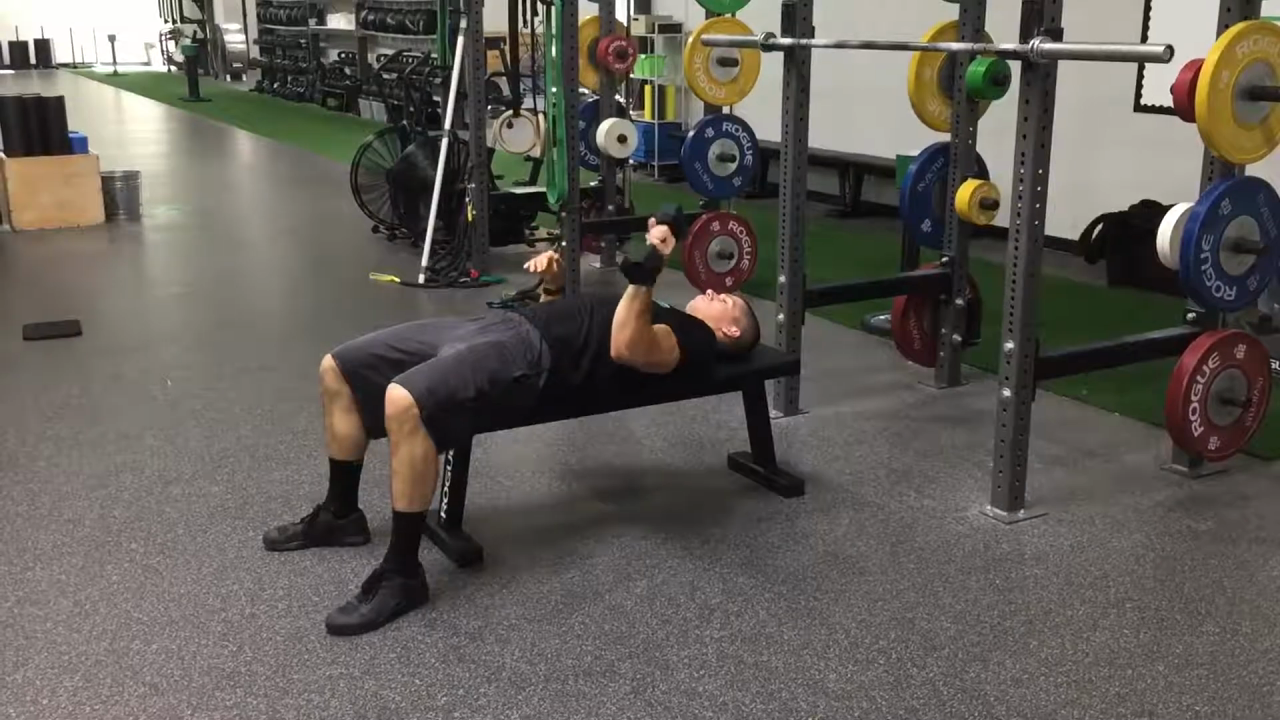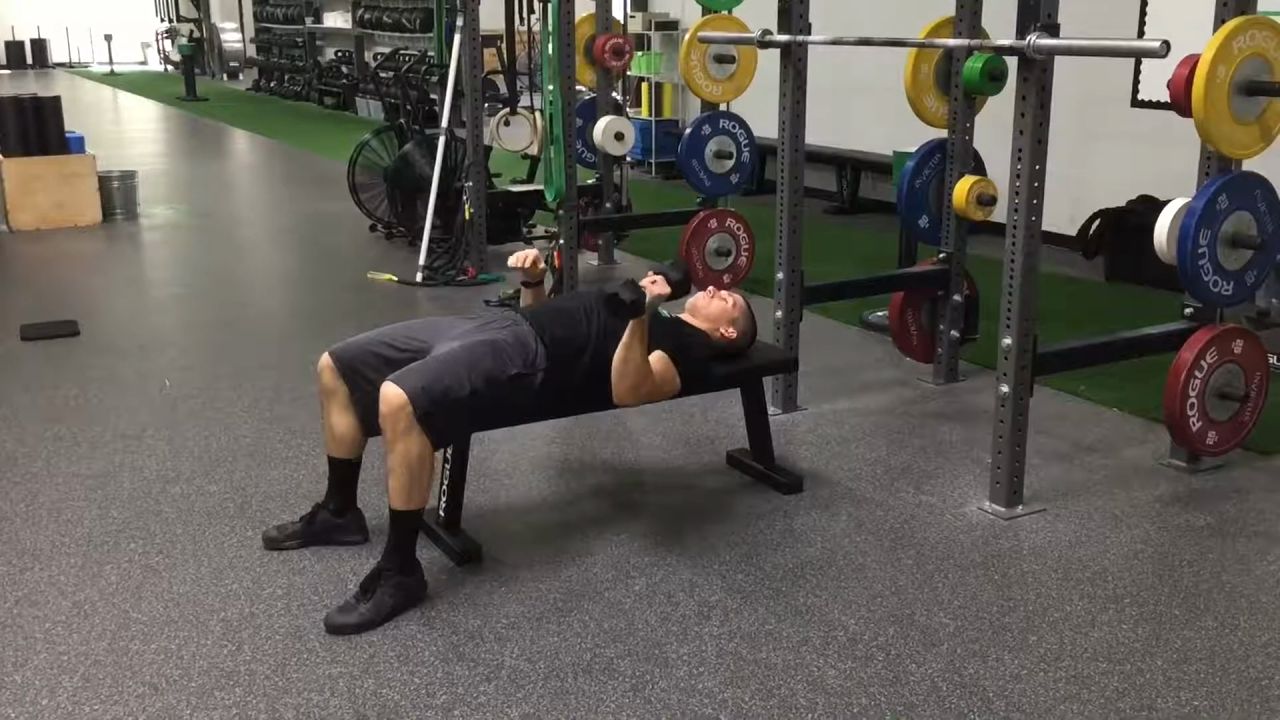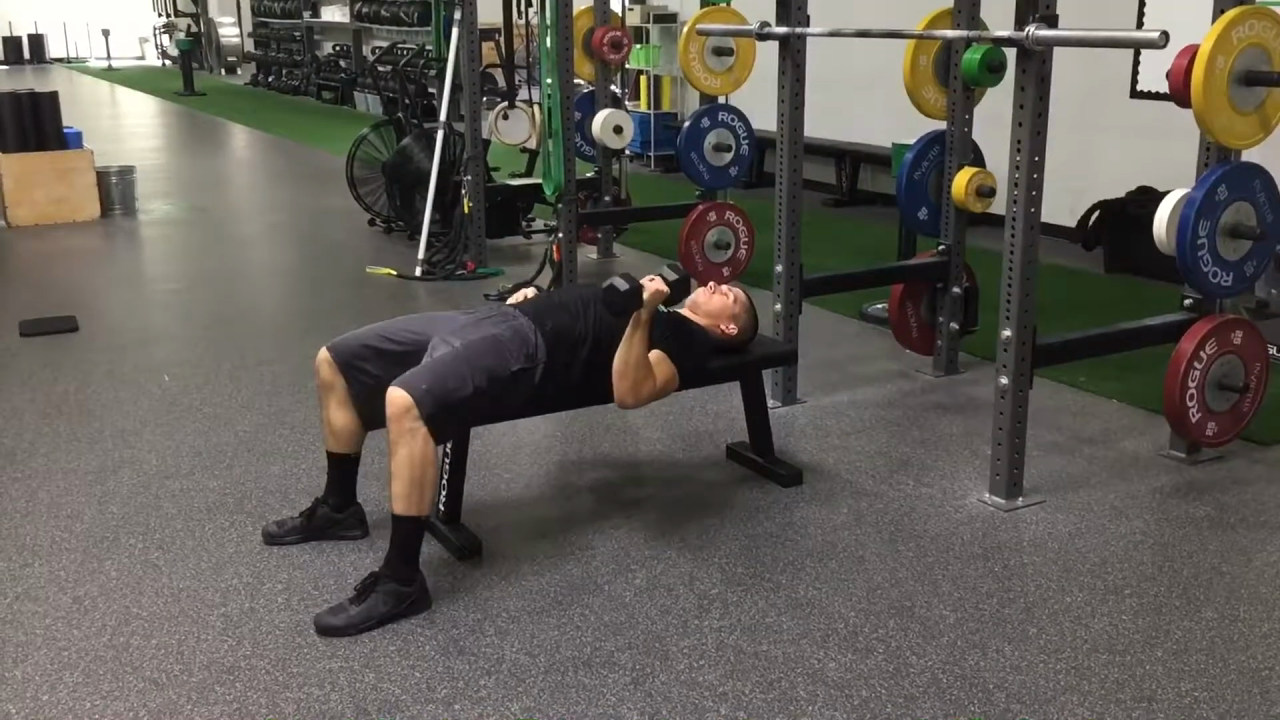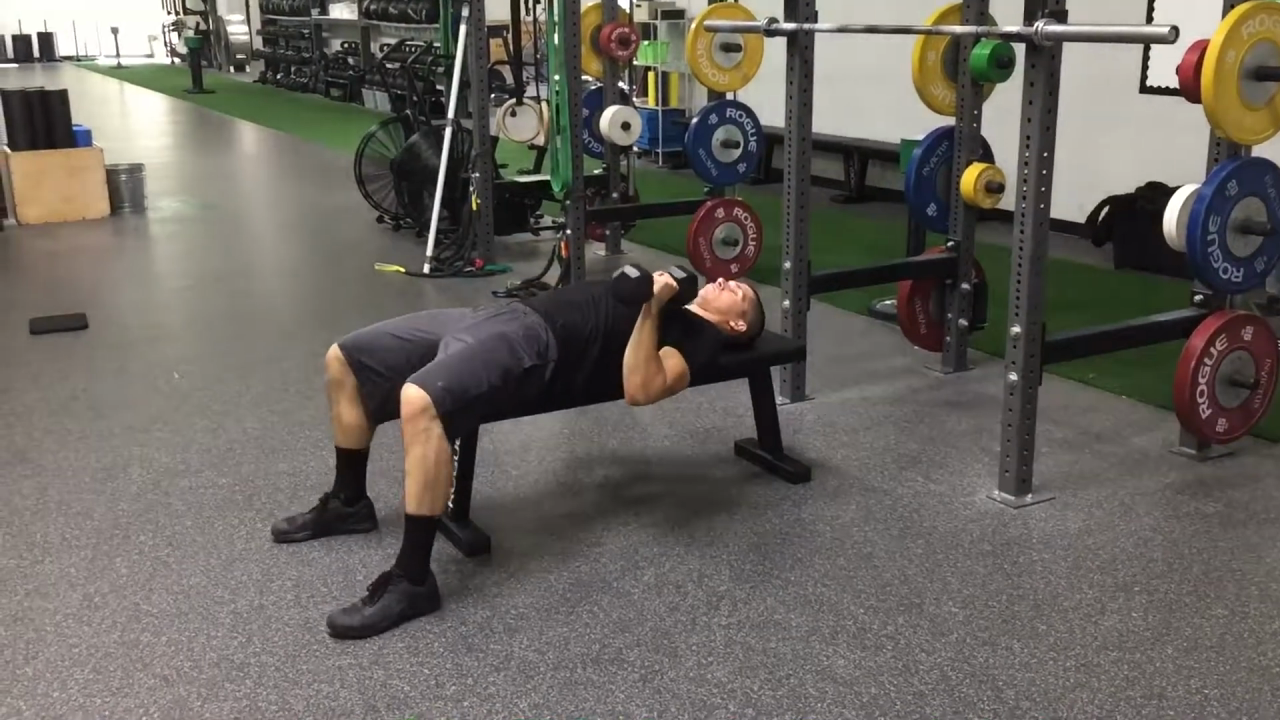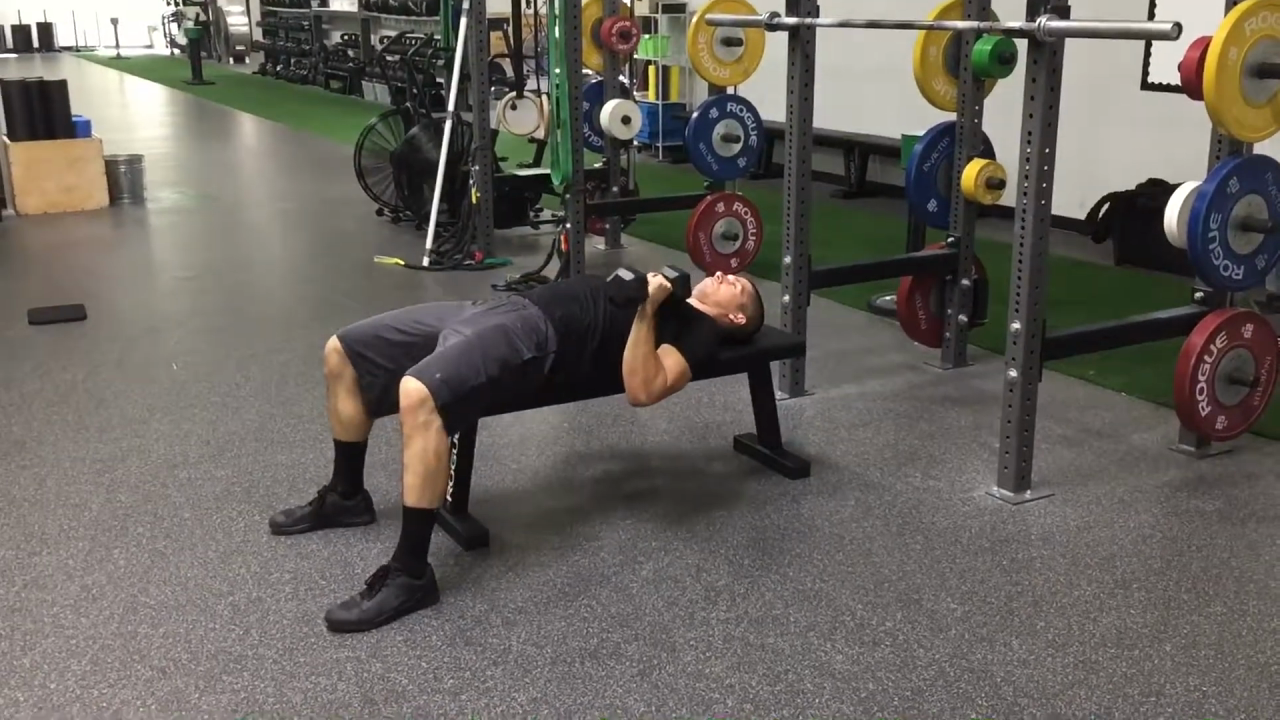
dt=0.5s
person 1, frame 1
left shoulder: (695, 340)
right shoulder: (658, 315)
left elbow: (625, 348)
left wrist: (648, 266)
right wrist: (552, 284)
left hip: (526, 355)
right hip: (502, 325)
left knee: (405, 404)
right knee: (338, 370)
left ankle: (402, 573)
right ankle: (340, 514)
person 1, frame 2
left shoulder: (690, 344)
right shoulder: (649, 321)
left elbow: (628, 390)
left wrist: (642, 312)
right wrist: (532, 280)
left hip: (522, 356)
right hip: (500, 327)
left knee: (399, 402)
right knee: (336, 368)
left ankle: (400, 572)
right ankle: (339, 512)
person 1, frame 3
left shoulder: (689, 340)
right shoulder: (655, 312)
left elbow: (629, 392)
left wrist: (643, 314)
right wrist: (531, 298)
left hip: (522, 347)
left knee: (405, 404)
right knee: (334, 363)
left ankle: (400, 579)
right ankle: (338, 508)
person 1, frame 4
left shoulder: (699, 335)
right shoulder: (662, 308)
left elbow: (639, 388)
left wrist: (652, 307)
left hip: (533, 345)
left knee: (420, 403)
right knee: (345, 360)
left ankle: (412, 580)
right ankle: (348, 503)
person 1, frame 5
left shoulder: (697, 329)
right shoulder: (663, 298)
left elbow: (641, 389)
left wrist: (647, 308)
left hip: (533, 337)
left knee: (419, 396)
right knee: (343, 352)
left ankle: (410, 573)
right ankle: (346, 496)
